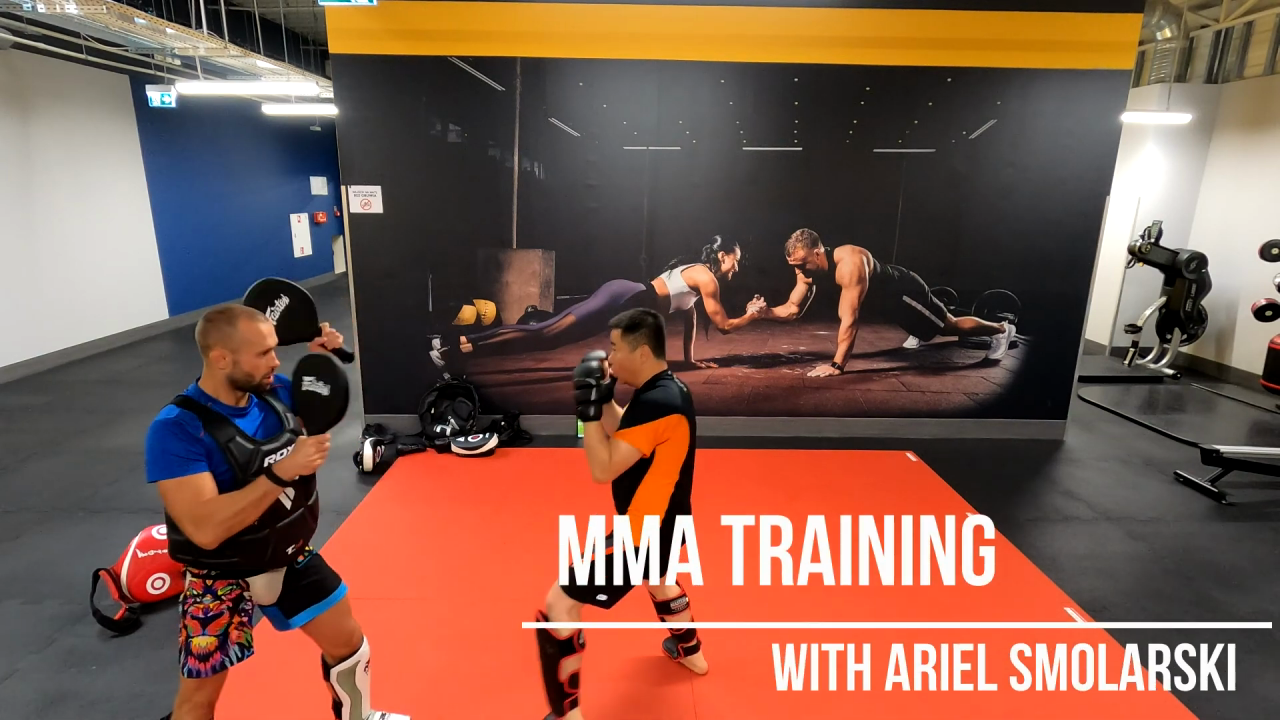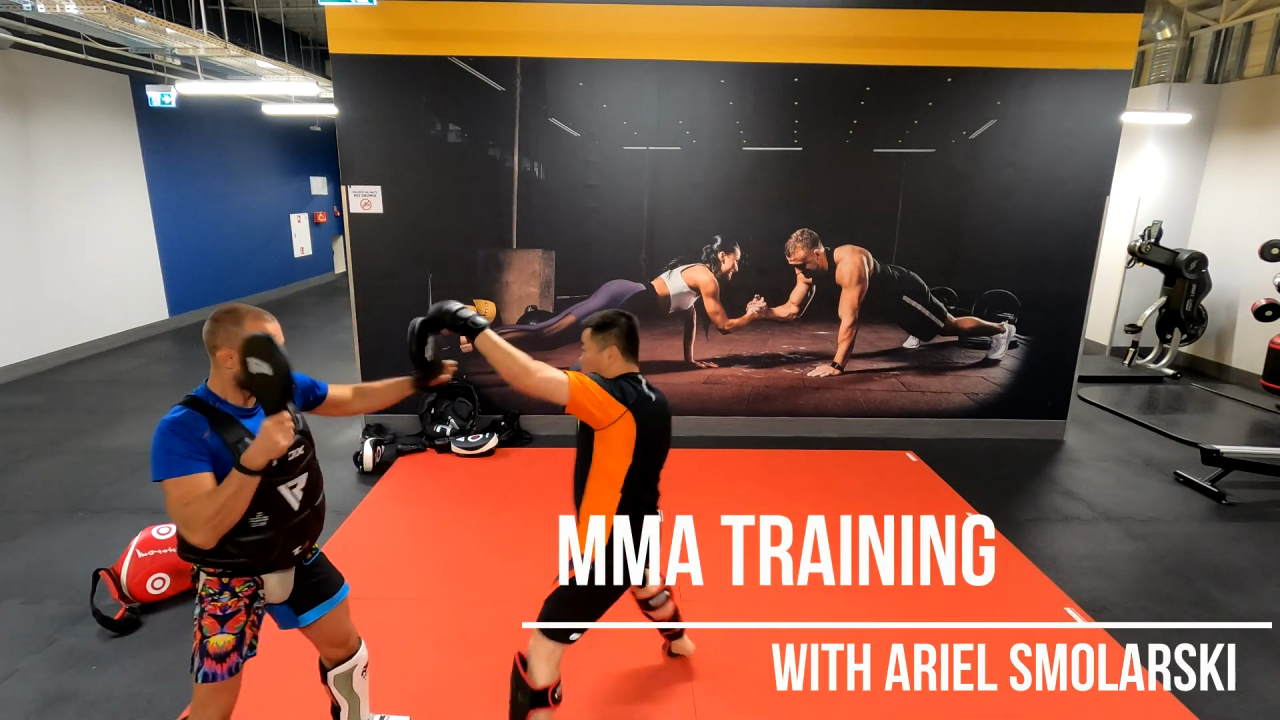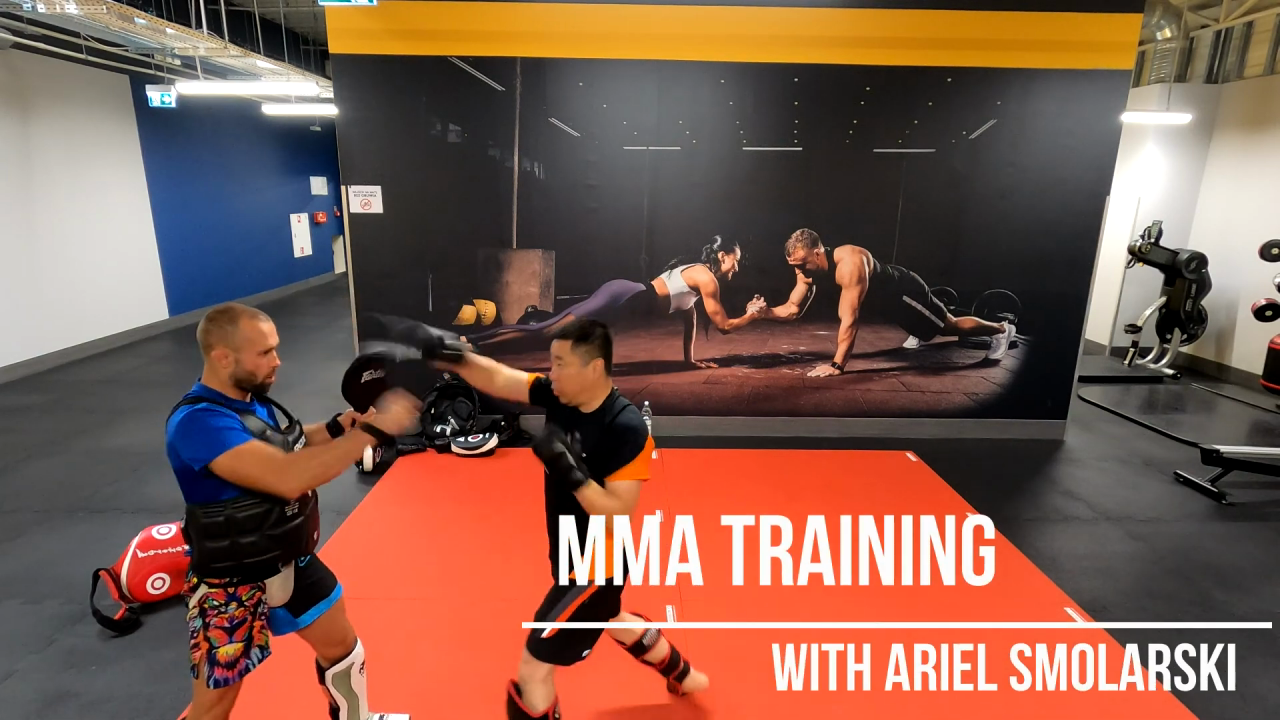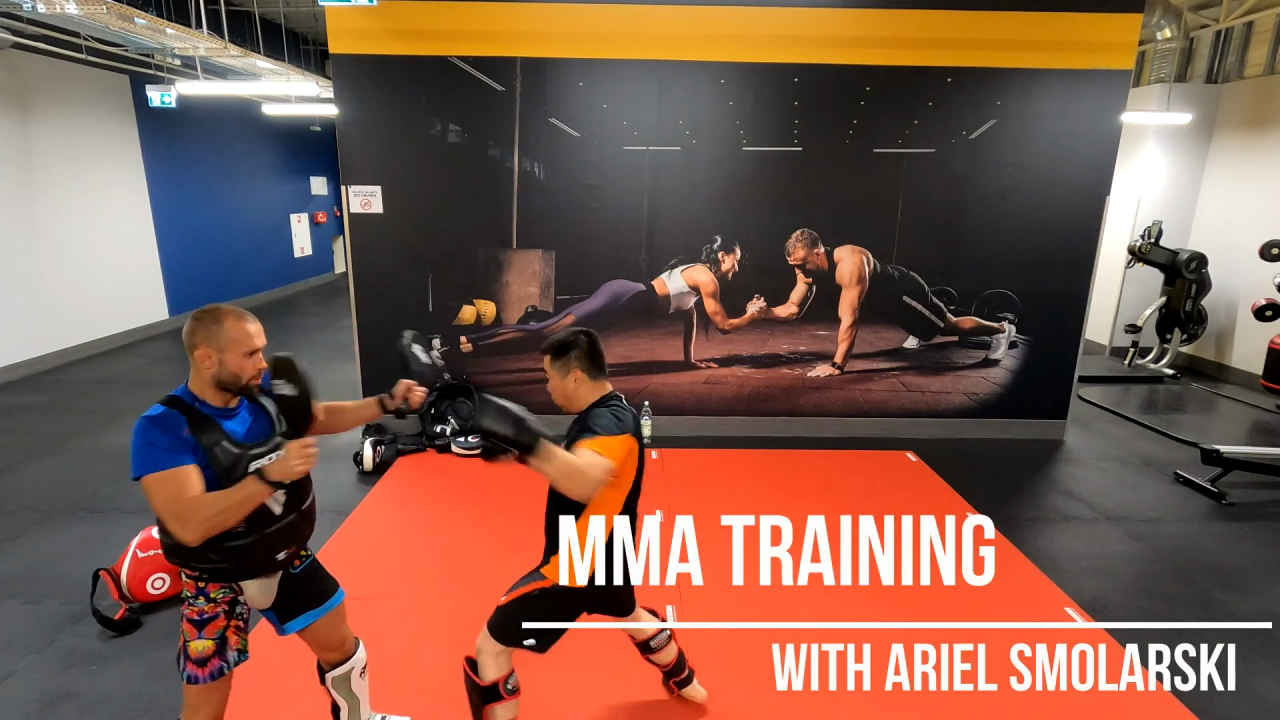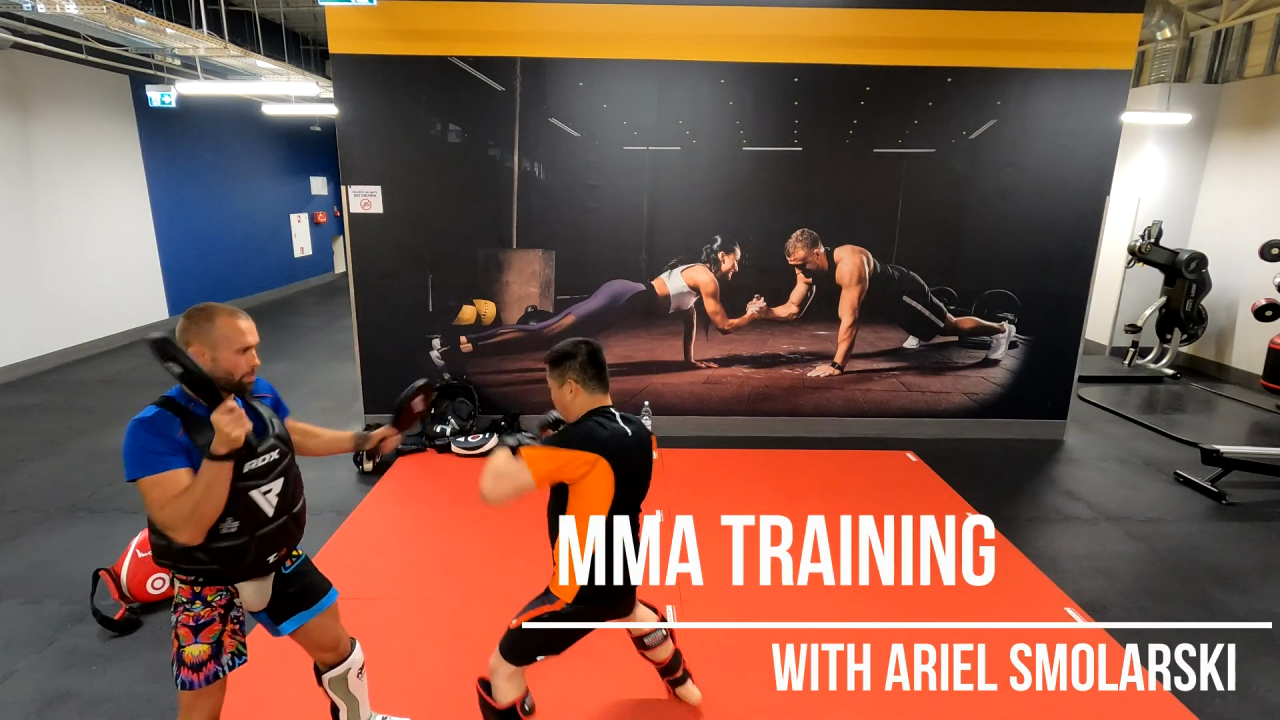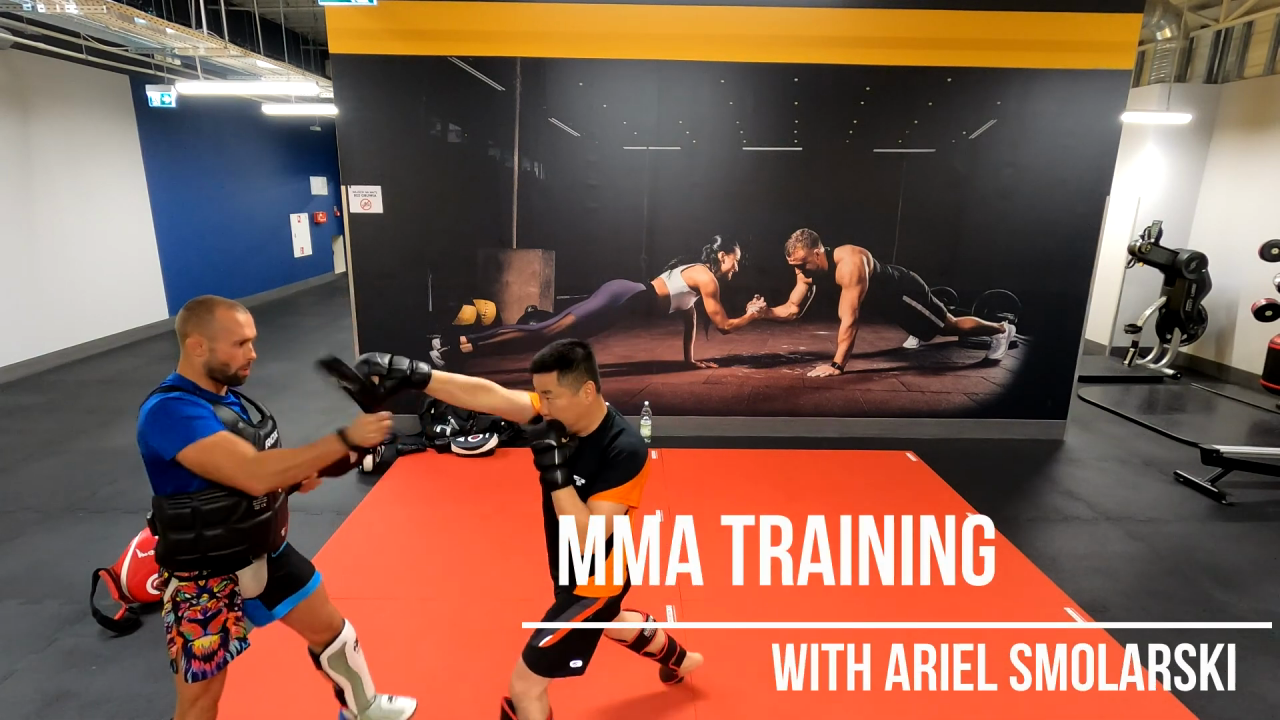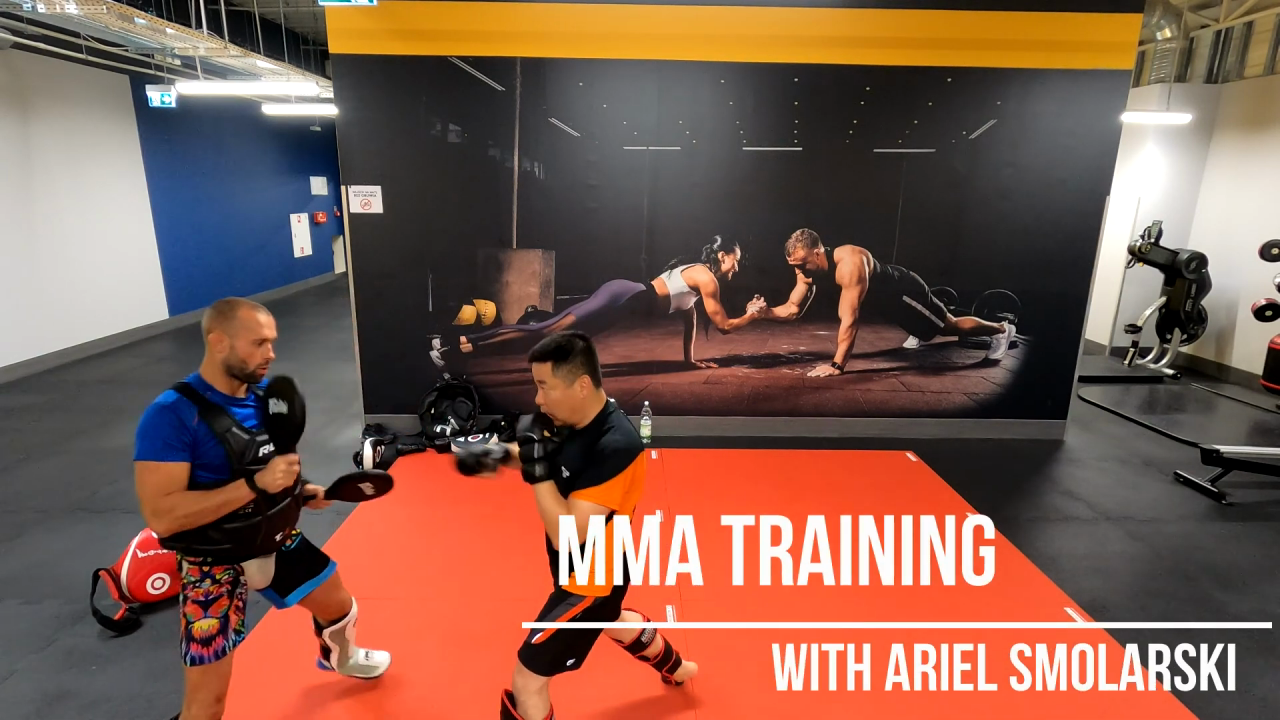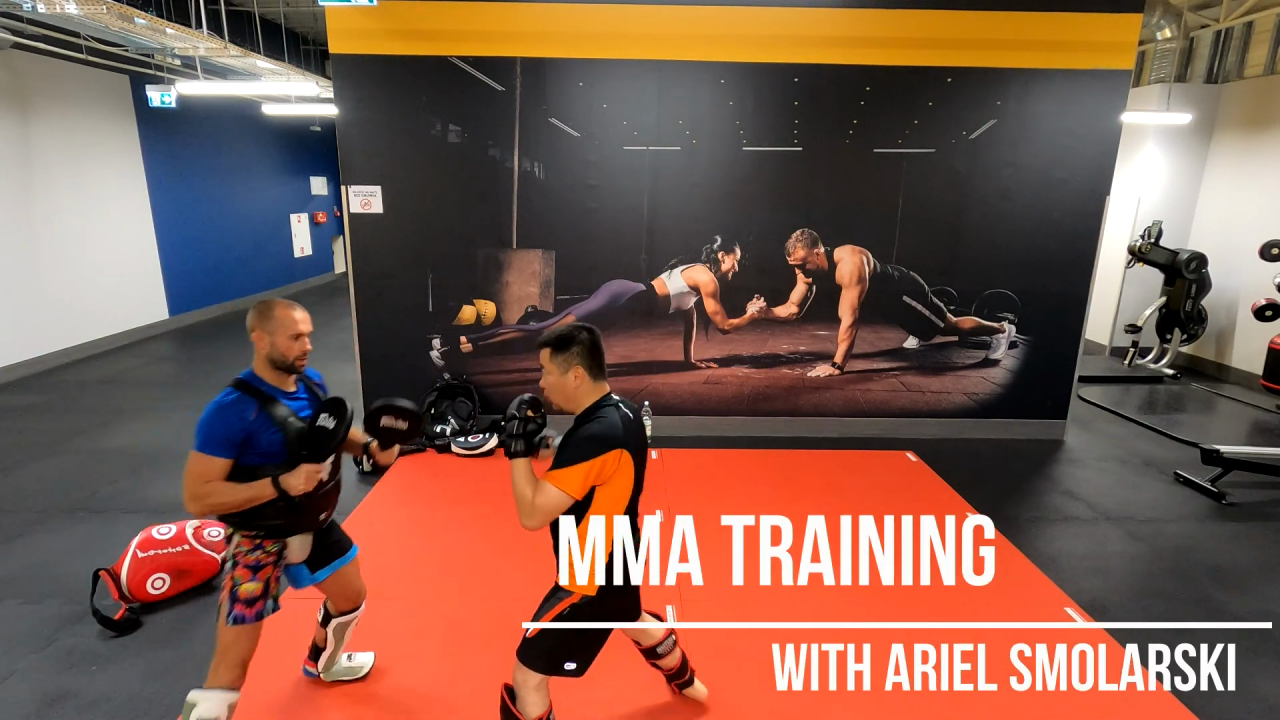
dt=0.2s
person 1, frame 1
left shoulder: (271, 389)
right shoulder: (175, 430)
right elbow: (205, 530)
right wrist: (282, 471)
left hip: (290, 559)
right hip: (222, 580)
left knee: (347, 641)
person 1, frame 2
right shoulder: (181, 430)
left elbow: (353, 398)
right elbow: (201, 532)
left wrist: (418, 380)
right wrist: (252, 462)
left hip: (297, 558)
right hip: (234, 580)
left knee: (342, 645)
person 1, frame 3
left shoulder: (253, 394)
right shoulder: (196, 422)
right elbow: (289, 478)
left wrist: (340, 424)
right wrist: (375, 429)
left hip: (289, 562)
right hip: (232, 586)
left knee: (340, 644)
person 1, frame 4
left shoulder: (263, 390)
right shoulder: (160, 428)
left elbow: (320, 417)
right elbow: (189, 527)
left wrist: (386, 404)
right wrist: (268, 475)
left hip: (287, 562)
right hip: (216, 583)
left knee: (340, 647)
person 1, frame 5
left shoulder: (258, 394)
right shoulder: (152, 430)
left elbow: (296, 438)
right elbow: (187, 530)
left wrist: (364, 441)
right wrist: (220, 450)
left hip: (279, 565)
right hip: (210, 587)
left knee: (337, 647)
person 1, frame 6
left shoulder: (227, 393)
right shoulder: (169, 412)
right elbow: (257, 474)
left wrist: (292, 475)
right wrist: (347, 440)
left hip: (265, 554)
right hip: (203, 579)
left knee: (329, 628)
person 1, frame 7
left shoulder: (260, 394)
right shoulder: (169, 416)
right elbow: (161, 514)
left wrist: (303, 489)
right wrist: (256, 485)
left hip: (279, 545)
right hip: (214, 570)
left knee: (338, 605)
left ankle: (341, 659)
person 1, frame 8
left shoulder: (312, 380)
right shoulder: (232, 411)
right elbow: (197, 499)
left wrist: (368, 446)
right wrist: (279, 485)
left hip: (314, 525)
right hip: (258, 542)
left knee: (351, 596)
right knee: (228, 672)
left ankle: (322, 660)
person 2, frame 1
left shoulder: (659, 404)
right shoulder: (661, 389)
left elbow: (604, 468)
right elbow: (618, 434)
left wrist: (590, 406)
right wrist: (603, 390)
left hip: (644, 529)
right hip: (666, 521)
left knee: (560, 607)
right knee: (657, 577)
right ankle: (690, 650)
person 2, frame 2
left shoulder: (612, 396)
right shoulder: (655, 400)
left elbow: (530, 377)
left wrist: (473, 325)
left hip: (607, 546)
right hip: (640, 533)
left knee: (540, 653)
right knee: (644, 580)
right ankle: (677, 640)
person 2, frame 3
left shoulder: (625, 427)
right shoulder: (563, 396)
left elbow: (618, 512)
right elbow: (498, 379)
left wrist: (575, 474)
right wrist: (455, 356)
left hip: (594, 564)
left knee: (534, 671)
right knee: (615, 620)
right ankle: (682, 676)
person 2, frame 4
left shoulder: (607, 424)
right shoulder: (611, 412)
left elbow: (586, 483)
left wrist: (534, 443)
right wrist: (531, 444)
left hip: (574, 572)
right hip: (611, 563)
left knee: (487, 653)
right knee: (629, 615)
right ankle: (685, 682)
person 2, frame 5
left shoulder: (581, 441)
right shoulder: (638, 430)
left elbow: (492, 488)
left wrist: (507, 449)
left hip: (583, 584)
right hip: (621, 569)
left knee: (503, 668)
right knee: (633, 614)
right ankle: (682, 682)
person 2, frame 6
left shoulder: (626, 451)
right shoulder: (558, 417)
left elbow: (588, 537)
right elbow: (488, 394)
left wrist: (555, 472)
right wrist: (415, 373)
left hip: (596, 581)
right hip: (577, 572)
left knee: (526, 684)
right knee: (610, 619)
right ankle: (677, 660)
person 2, frame 7
left shoulder: (616, 448)
right shoulder: (576, 417)
left elbow: (571, 537)
right elbow: (549, 460)
left wrist: (538, 472)
right wrist: (501, 455)
left hip: (589, 580)
right hip: (598, 568)
left knee: (527, 680)
right knee: (611, 620)
right ankle: (673, 666)
person 2, frame 8
left shoulder: (593, 439)
right shoulder: (622, 413)
left elbow: (532, 515)
left wrist: (518, 445)
right wrist: (567, 438)
left hip: (594, 580)
right hip: (625, 563)
left knee: (527, 678)
right knee: (635, 622)
right ankle: (686, 682)
person 3, frame 1
left shoulder: (695, 272)
right shoulder: (707, 278)
left elbow: (689, 316)
right elbow: (723, 325)
left wrist: (690, 358)
right wrist: (751, 315)
left hip: (621, 296)
right hip: (622, 300)
left knee: (544, 332)
right knee: (545, 336)
left ankle: (458, 343)
right ankle: (459, 347)
person 3, frame 2
left shoulder: (698, 273)
right shoulder: (707, 278)
left elbow: (690, 315)
right elbow: (724, 325)
left wrist: (690, 359)
right wrist: (752, 314)
left hip: (624, 295)
right hip: (623, 300)
left knee: (549, 333)
right knee: (548, 335)
left ankle: (467, 341)
right ankle: (464, 345)
person 3, frame 3
left shoulder: (697, 272)
right shoulder: (707, 278)
left elbow: (689, 315)
right elbow: (723, 325)
left wrist: (689, 358)
right wrist: (752, 315)
left hip: (624, 295)
right hip: (624, 298)
left knee: (549, 331)
right knee: (549, 333)
left ankle: (467, 342)
right ankle: (465, 345)
person 3, frame 4
left shoulder: (695, 272)
right shoulder: (707, 278)
left elbow: (689, 315)
right elbow: (723, 325)
left wrist: (690, 358)
right wrist: (751, 315)
left hip: (622, 294)
right hip: (624, 298)
left knee: (544, 331)
right knee: (546, 335)
left ankle: (459, 344)
right ankle: (460, 345)
person 3, frame 5
left shoulder: (695, 272)
right shoulder: (707, 278)
left elbow: (690, 316)
right elbow: (723, 325)
left wrist: (690, 358)
right wrist: (752, 314)
left hip: (622, 295)
right hip: (623, 298)
left knee: (546, 333)
right knee: (547, 336)
left ankle: (459, 343)
right ankle: (457, 347)
person 3, frame 6
left shoulder: (694, 273)
right shoulder: (707, 278)
left elbow: (690, 317)
right elbow: (723, 325)
left wrist: (690, 358)
right wrist: (751, 315)
left hip: (622, 295)
right hip: (623, 299)
left knee: (546, 333)
right knee: (546, 336)
left ankle: (458, 343)
right ankle: (458, 347)
person 3, frame 7
left shoulder: (694, 273)
right shoulder: (707, 278)
left elbow: (690, 317)
right elbow: (724, 325)
left wrist: (690, 359)
right wrist: (752, 315)
left hip: (622, 295)
right hip: (624, 299)
left knee: (546, 333)
right knee: (547, 335)
left ankle: (458, 343)
right ankle: (458, 345)
person 3, frame 8
left shoulder: (695, 272)
right shoulder: (707, 278)
left elbow: (689, 317)
right elbow: (724, 325)
left wrist: (690, 358)
right wrist: (752, 314)
left hip: (622, 295)
right hip: (624, 299)
left knee: (545, 332)
right knee: (545, 334)
left ankle: (457, 343)
right ankle: (458, 345)
person 4, frame 1
left shoulder: (849, 264)
right shoulder: (808, 269)
left elbow: (849, 319)
right elbow: (793, 309)
left wrist: (837, 365)
right wrist: (764, 312)
left hip: (904, 290)
right hip: (887, 294)
left knee: (949, 326)
left ankle: (1001, 330)
right ankle: (920, 334)
person 4, frame 2
left shoulder: (849, 264)
right shoulder: (808, 268)
left elbow: (849, 319)
right elbow: (793, 309)
left wrist: (837, 365)
right wrist: (764, 312)
left hip: (904, 290)
right hip: (886, 294)
left knee: (948, 327)
left ankle: (1001, 330)
right ankle: (918, 334)
person 4, frame 3
left shoulder: (849, 264)
right shoulder: (808, 268)
left elbow: (849, 319)
right elbow: (793, 309)
left wrist: (837, 365)
right wrist: (764, 312)
left hip: (904, 290)
right hip: (886, 294)
left knee: (949, 327)
left ankle: (1001, 330)
right ankle: (918, 335)
person 4, frame 4
left shoulder: (849, 264)
right shoulder: (808, 268)
left elbow: (849, 319)
right elbow: (793, 309)
left wrist: (837, 365)
right wrist: (764, 312)
left hip: (904, 290)
right hip: (886, 294)
left knee: (949, 326)
left ankle: (1001, 330)
right ankle: (919, 334)
person 4, frame 5
left shoulder: (850, 264)
right shoulder: (808, 269)
left elbow: (849, 319)
right elbow: (793, 309)
left wrist: (837, 365)
right wrist: (765, 312)
left hip: (904, 290)
right hip: (886, 294)
left knee: (950, 326)
left ankle: (1001, 330)
right ankle: (920, 334)
person 4, frame 6
left shoulder: (849, 264)
right shoulder: (808, 268)
left elbow: (849, 319)
right elbow: (793, 309)
left wrist: (837, 365)
right wrist: (765, 313)
left hip: (904, 290)
right hip: (885, 294)
left knee: (949, 326)
left ankle: (1001, 330)
right ankle: (919, 334)
person 4, frame 7
left shoulder: (849, 264)
right shoulder: (808, 268)
left elbow: (849, 319)
right elbow: (793, 309)
left wrist: (837, 365)
right wrist: (765, 313)
left hip: (904, 290)
right hip: (886, 294)
left knee: (949, 326)
left ankle: (1001, 330)
right ankle: (919, 334)
person 4, frame 8
left shoulder: (849, 264)
right shoulder: (808, 268)
left elbow: (849, 318)
right elbow: (793, 309)
left wrist: (837, 365)
right wrist: (765, 312)
left hip: (904, 289)
right hip: (886, 294)
left knee: (949, 326)
left ankle: (1001, 330)
right ankle: (918, 335)
